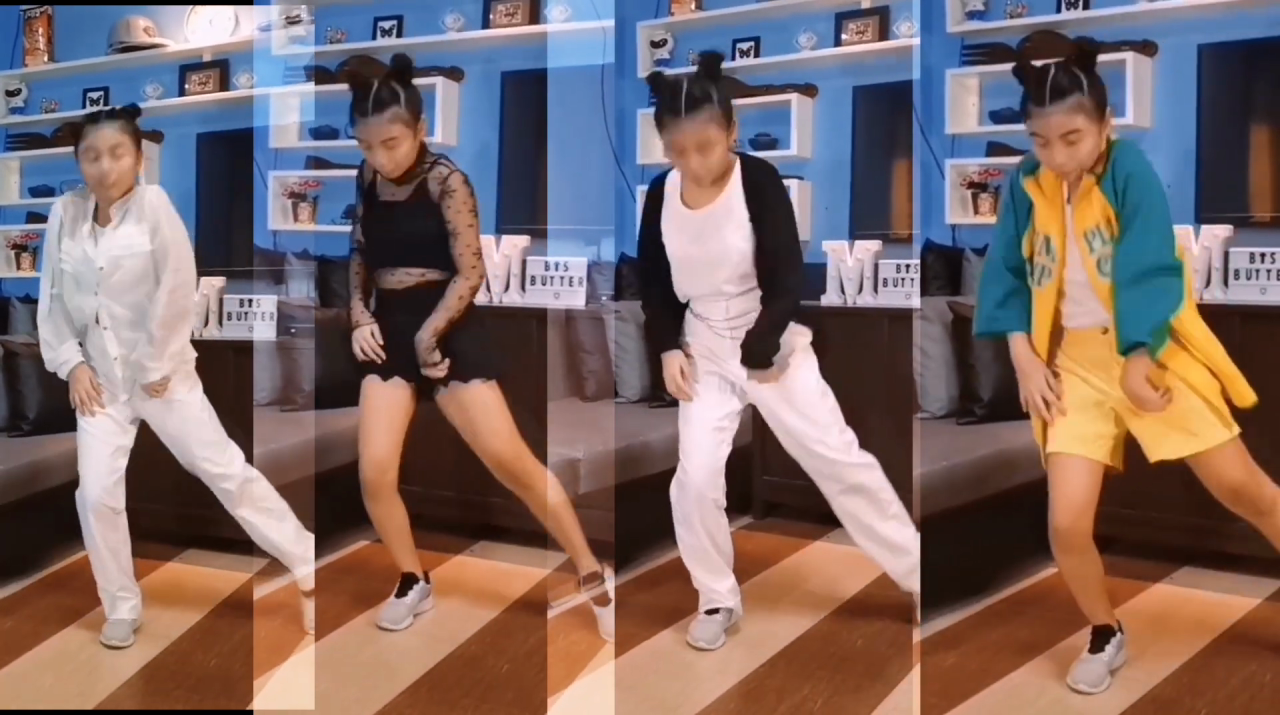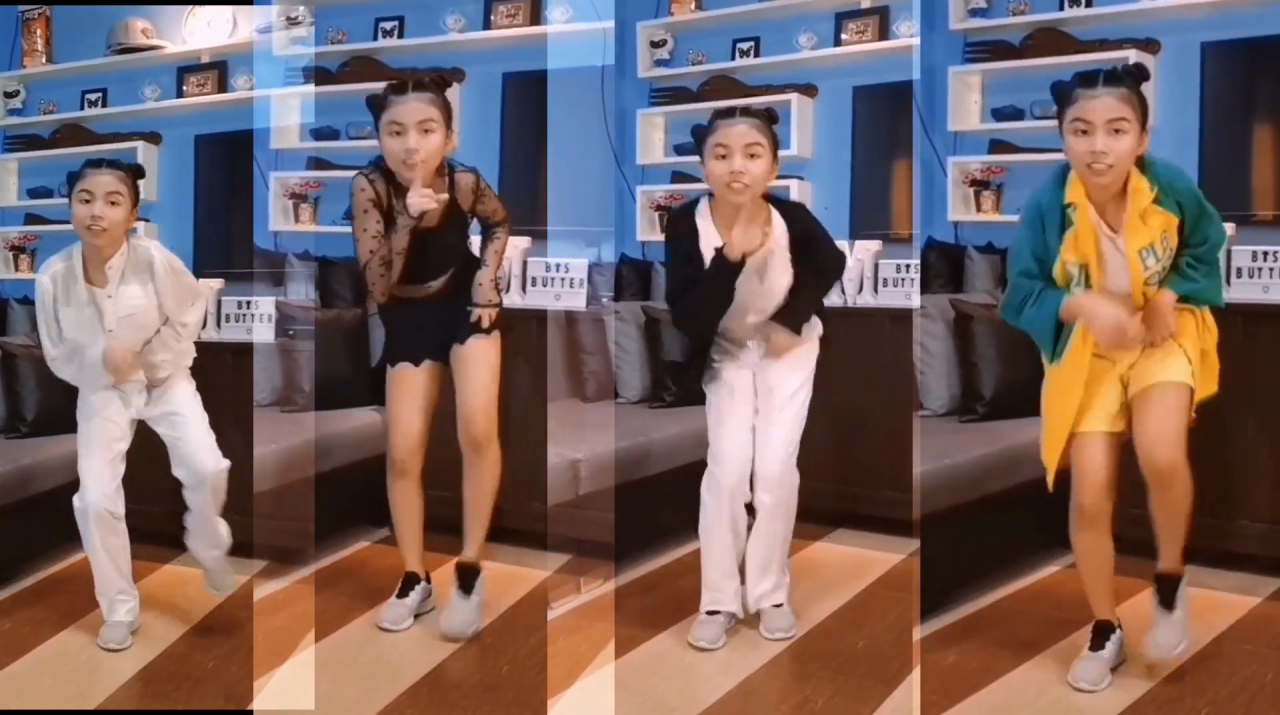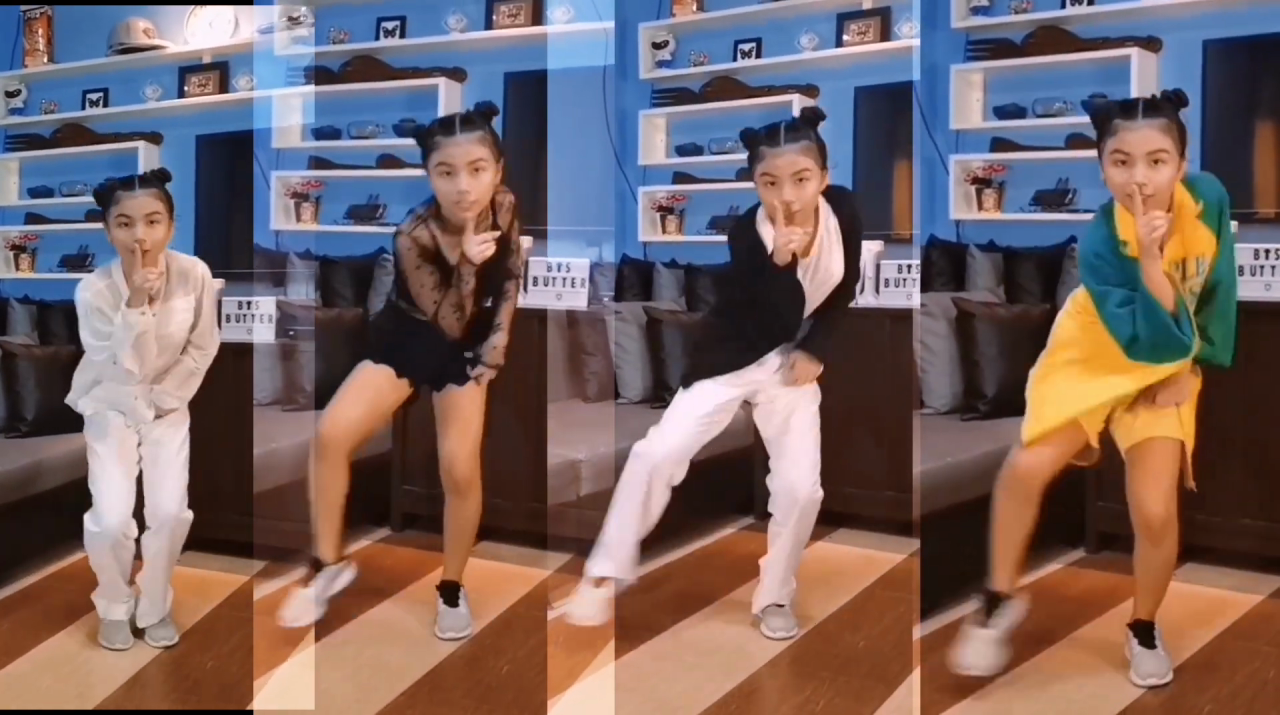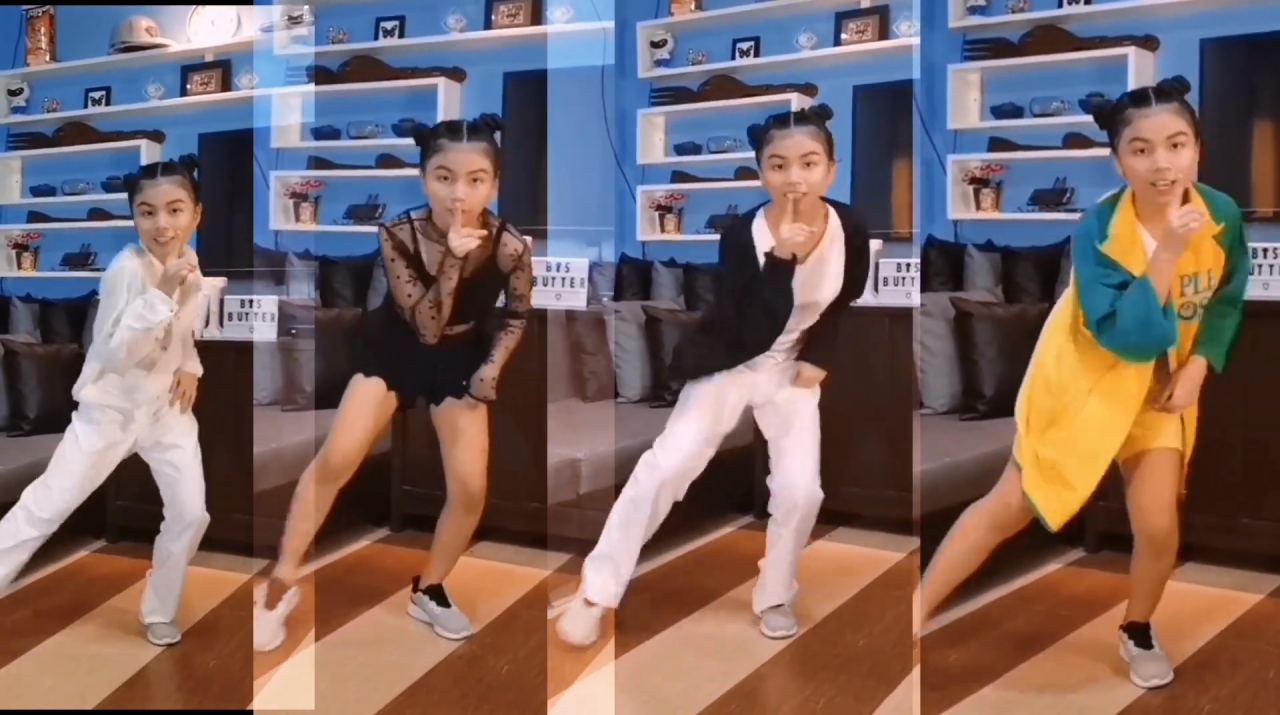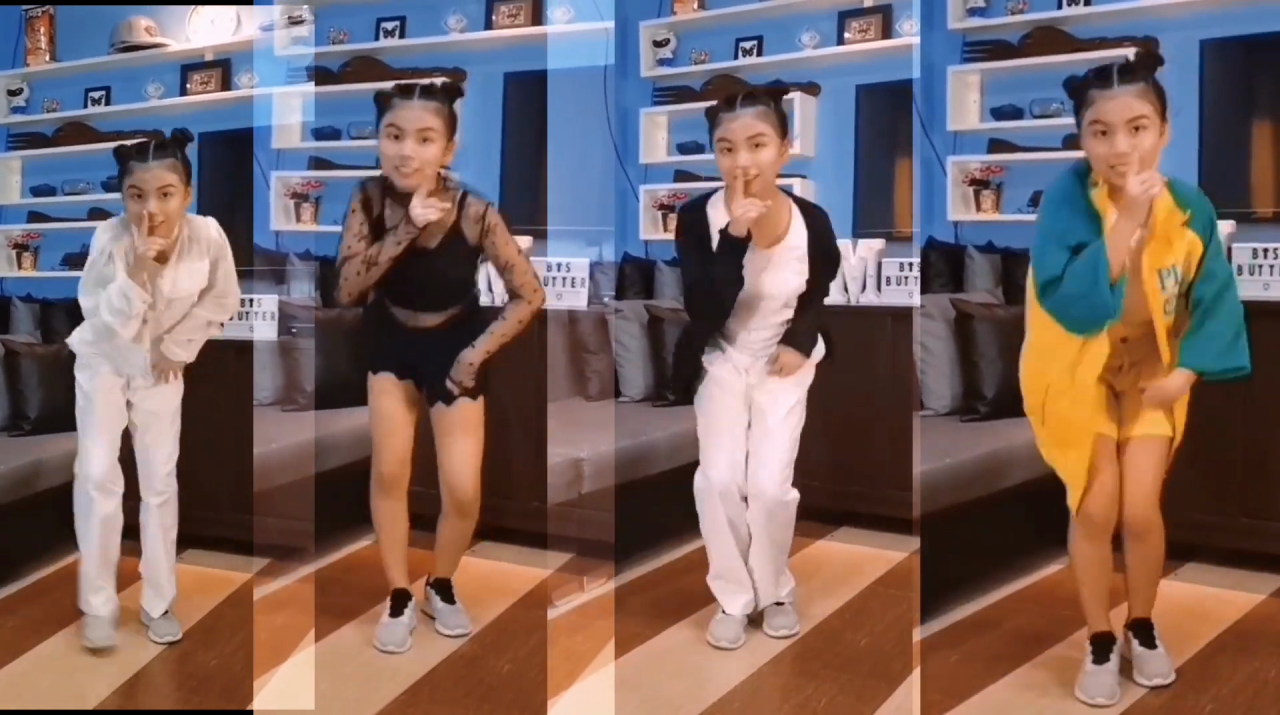
dt=0.4s
person 1, frame 1
left shoulder: (1129, 168)
right shoulder: (1026, 184)
left elbow: (1151, 268)
right elbow: (1005, 273)
left wrist: (1139, 362)
right wrist: (1023, 356)
left hip: (1151, 356)
right hip: (1074, 363)
right knee: (1067, 523)
right ankle: (1105, 633)
person 1, frame 2
left shoulder: (1170, 187)
right shoulder: (1048, 203)
left elbow: (1205, 241)
right elbow: (1019, 301)
left wrist: (1171, 295)
right wrist: (1086, 308)
left hip: (1160, 336)
right hip: (1085, 349)
left knee: (1164, 461)
right knee: (1091, 498)
left ankle: (1169, 579)
right ankle: (1104, 628)
person 1, frame 3
left shoulder: (1206, 196)
right shoulder: (1099, 238)
left elbow: (1218, 283)
right elbow: (1145, 340)
left wrist: (1195, 363)
right wrist: (1150, 259)
left hip: (1167, 370)
right hip: (1089, 362)
left knee: (1156, 514)
right knee: (1024, 473)
left ankle: (1143, 628)
right ankle: (999, 600)
person 1, frame 4
left shoulder: (1220, 216)
right shoulder: (1098, 231)
left elbow: (1227, 297)
right elbow: (1124, 334)
left wrist: (1198, 365)
right wrist: (1170, 256)
left hip: (1160, 384)
right hip: (1087, 380)
left knee: (1157, 526)
right knee: (1008, 509)
left ankle: (1137, 631)
right ankle: (910, 621)
person 1, frame 5
left shoulder: (1190, 206)
right shoulder: (1069, 197)
left elbow: (1214, 294)
right elbow: (1071, 303)
left wrist: (1185, 372)
right wrist: (1127, 224)
left hip: (1149, 368)
right hip: (1077, 368)
left knee: (1141, 511)
right knee: (1097, 507)
left ankle: (1142, 627)
right ankle: (1100, 642)
person 2, frame 1
left shoulder: (446, 180)
right shoulder: (368, 175)
left elbow: (471, 272)
left wrist: (430, 332)
right wrist: (358, 315)
left hip: (448, 330)
right hip: (390, 331)
left knee: (512, 462)
right knee: (375, 474)
left ankle: (595, 576)
right ankle: (412, 580)
person 2, frame 2
left shoulder: (465, 183)
right shoulder: (367, 187)
left elbow: (499, 223)
right elbow: (378, 289)
left wrist: (489, 276)
right wrist: (408, 222)
left hip: (463, 308)
right hip: (407, 320)
left knee: (477, 430)
right knee: (404, 457)
left ankle: (469, 569)
right ankle: (415, 579)
person 2, frame 3
left shoulder: (503, 207)
right shoulder: (416, 235)
right elbow: (447, 322)
left wrist: (501, 331)
right wrist: (468, 264)
left hip: (466, 343)
right hip: (404, 338)
left knee: (461, 473)
right knee: (332, 436)
left ankle: (451, 587)
right ankle: (328, 563)
person 2, frame 4
left shoulder: (509, 245)
right shoulder: (400, 234)
left elbow: (519, 312)
right elbow: (427, 327)
left wrist: (495, 363)
right wrist: (453, 257)
left hip: (461, 355)
right hip: (397, 345)
left knee: (471, 489)
right knee: (334, 461)
left ankle: (428, 590)
right ankle: (279, 585)
person 2, frame 5
left shoulder: (475, 214)
right shoulder: (369, 199)
left elbow: (530, 296)
right elbow: (348, 289)
left wrist: (477, 354)
right wrist: (407, 227)
left hip: (454, 345)
right hip: (391, 340)
left knee: (463, 490)
right knee: (390, 472)
left ankle: (441, 585)
right ankle: (399, 596)
person 3, frame 1
left shoulder: (758, 180)
right shoulder: (659, 193)
left elbow: (785, 275)
right elbow: (653, 280)
left wrist: (761, 354)
right wrist: (668, 347)
left hip: (772, 343)
right hip: (704, 349)
left knee: (838, 460)
right knee: (695, 481)
left ankle: (921, 574)
right ankle: (717, 598)
person 3, frame 2
left shoulder: (793, 219)
right shoulder: (685, 223)
left elbow: (830, 265)
right elbow: (687, 319)
left wrist: (794, 320)
right wrist: (728, 259)
left hip: (785, 346)
right hip: (729, 352)
left knee: (775, 469)
right knee: (726, 474)
left ankle: (770, 593)
right ankle: (720, 601)
person 3, frame 3
left shoulder: (840, 209)
right shoulder: (748, 234)
right elbow: (771, 322)
left wrist: (815, 350)
right wrist: (782, 262)
left hip: (793, 366)
right hip: (732, 359)
left knee: (801, 490)
right knee: (659, 453)
left ankle: (773, 596)
right ankle: (606, 572)
person 3, frame 4
left shoulder: (849, 226)
right shoulder: (743, 233)
right elbow: (743, 329)
left wrist: (819, 354)
right wrist: (780, 258)
left hip: (792, 368)
right hip: (729, 364)
left knee: (801, 492)
right knee: (665, 469)
left ankle: (774, 596)
right ankle: (597, 591)
person 3, frame 5
left shoulder: (809, 219)
right shoulder: (698, 217)
left elbow: (825, 278)
right elbow: (704, 307)
left wrist: (800, 339)
right wrist: (736, 236)
left hip: (781, 360)
right hip: (721, 359)
left knee: (771, 487)
right knee: (719, 480)
left ankle: (775, 593)
right ankle: (733, 601)
person 4, frame 1
left shoulder: (153, 204)
right shoulder: (64, 213)
left elbow: (176, 287)
right elbow: (51, 300)
left wrist: (157, 366)
right wrist: (70, 363)
left hip: (163, 373)
right hip: (101, 377)
left knee: (227, 472)
right knee: (96, 493)
left ankle: (306, 569)
right ankle: (122, 606)
person 4, frame 2
left shoulder: (153, 259)
right shoulder: (54, 274)
left elbow: (190, 310)
right elbow: (59, 355)
left wrist: (157, 362)
right wrist: (104, 363)
left hip: (163, 378)
right hip: (98, 390)
left knee: (207, 470)
right knee: (96, 500)
left ankle: (208, 547)
right ankle: (120, 609)
person 4, frame 3
left shoulder: (194, 273)
right shoulder: (95, 289)
left elbow: (203, 344)
right elbow: (127, 367)
left wrist: (171, 395)
right wrist: (137, 304)
left hip: (166, 407)
right hip: (110, 408)
left knee: (170, 514)
right knee: (112, 521)
left ankle: (154, 610)
right ankle: (115, 607)
person 4, frame 4
left shoulder: (184, 262)
right shoulder: (128, 269)
right elbow: (115, 352)
left wrist: (189, 368)
right wrist: (163, 291)
left hip: (167, 407)
right hip: (110, 405)
left knee: (191, 514)
right knee: (48, 504)
left ankle: (159, 611)
person 4, frame 5
left shoulder: (207, 235)
right shoulder: (110, 238)
left elbow: (222, 300)
right elbow: (109, 325)
left wrist: (175, 348)
right wrist: (134, 272)
left hip: (160, 371)
right hip: (102, 363)
left knee: (159, 485)
right knee: (97, 476)
left ankle: (159, 602)
right ankle: (98, 605)
